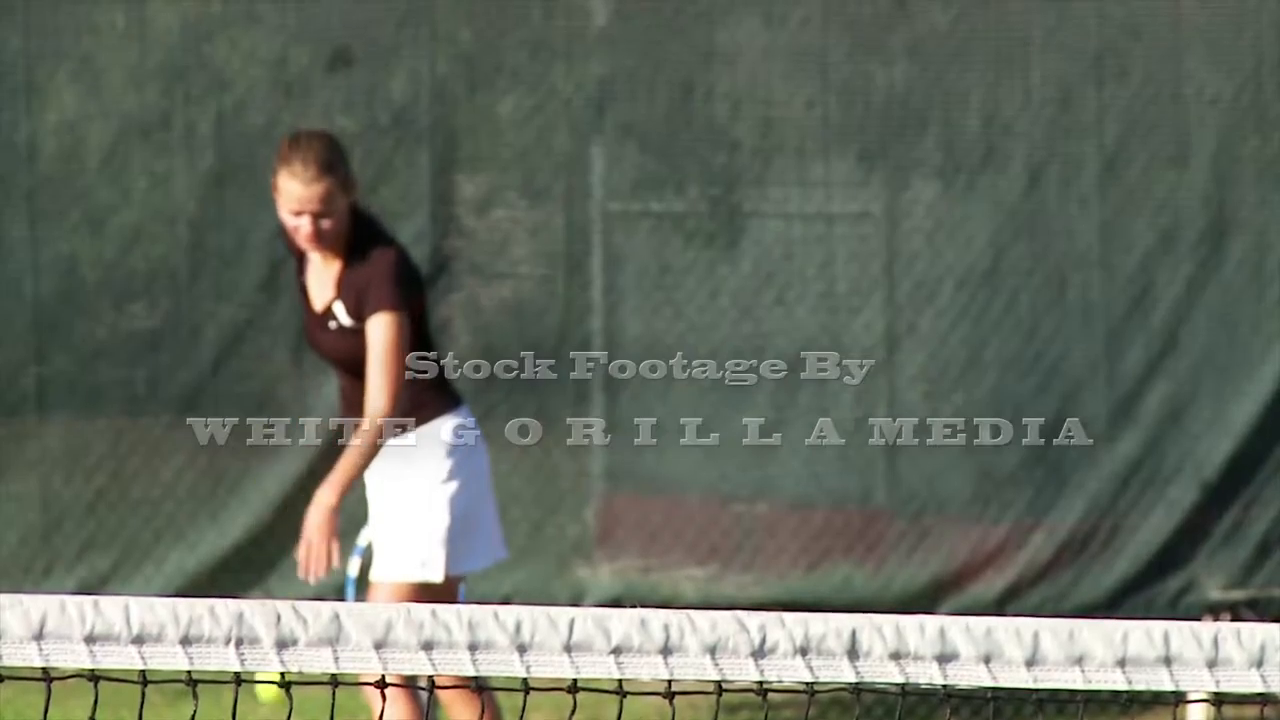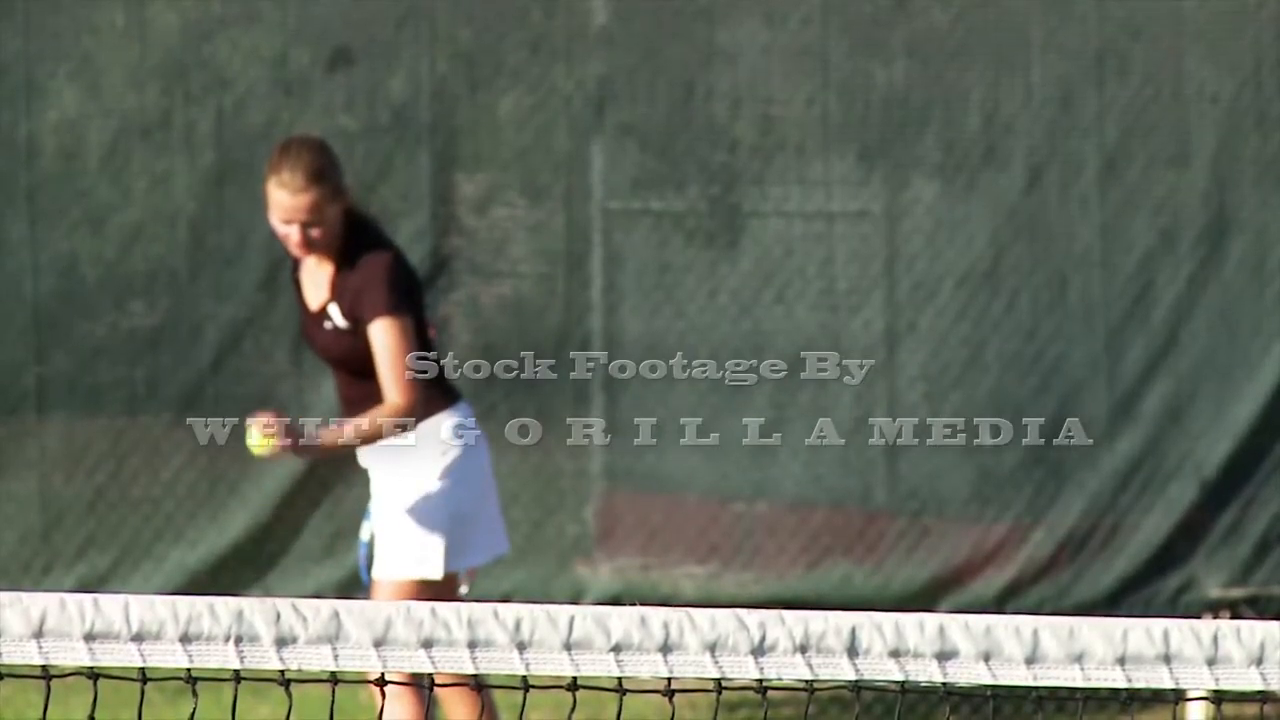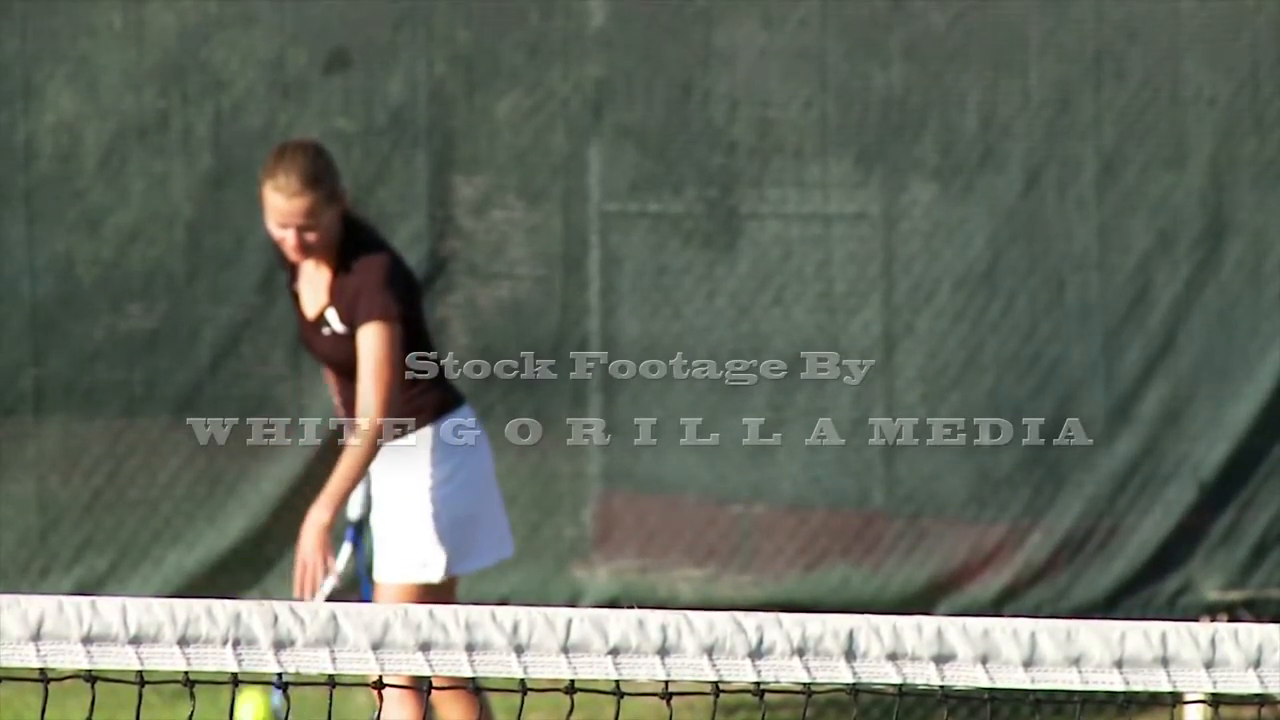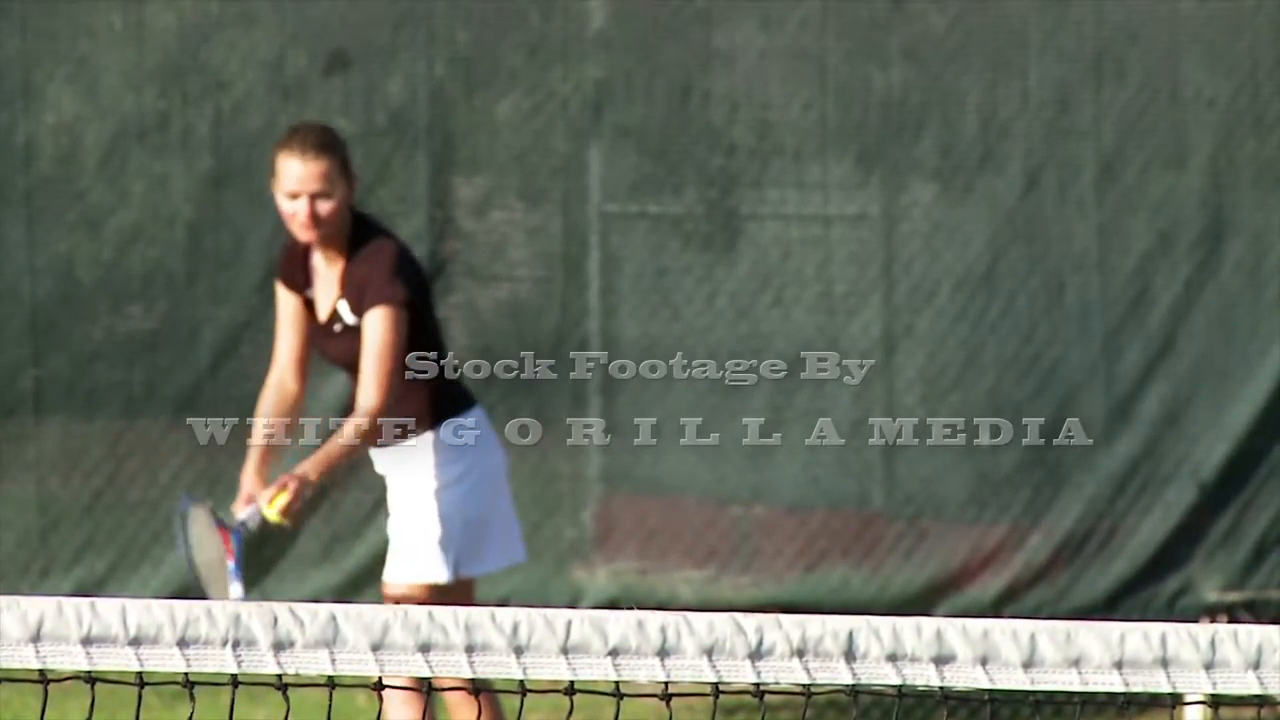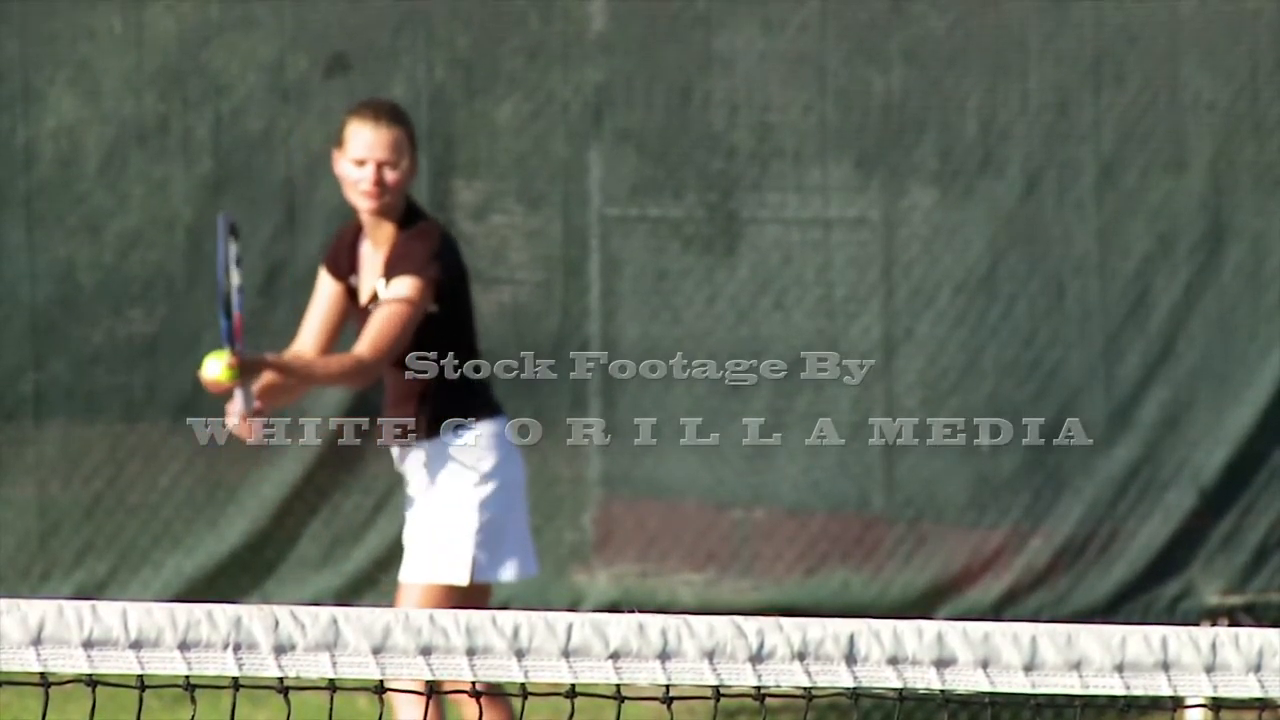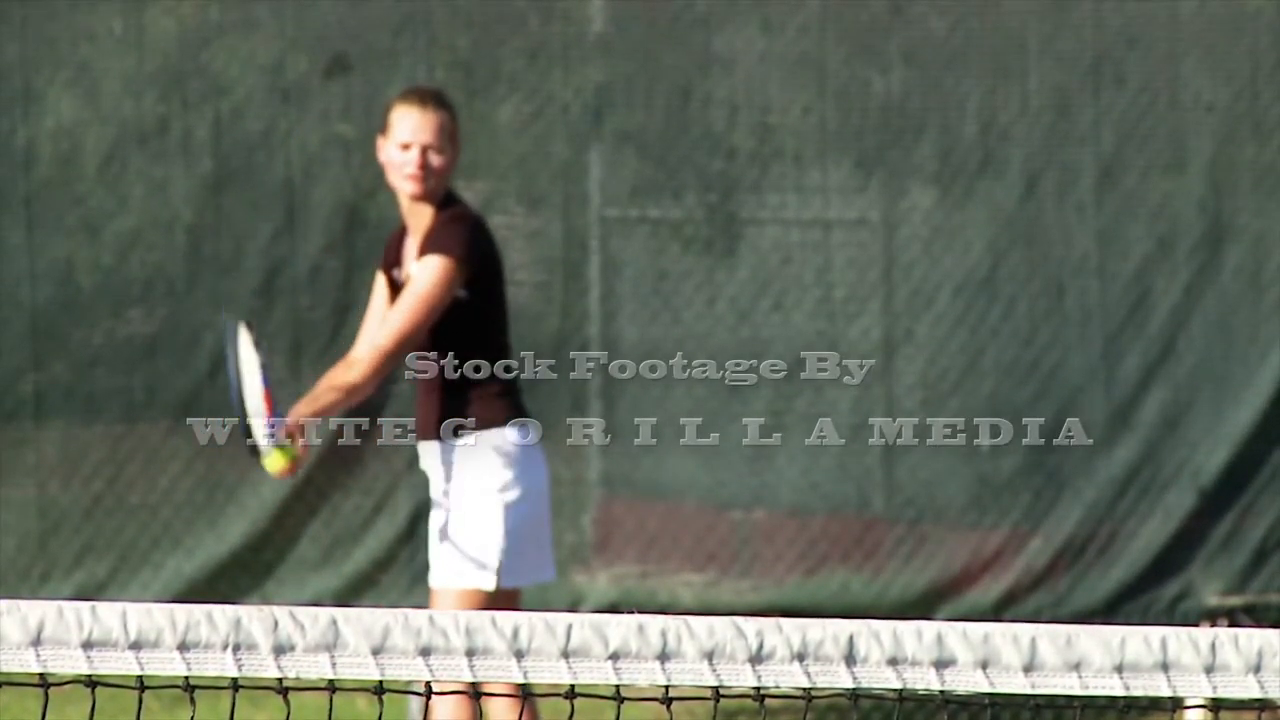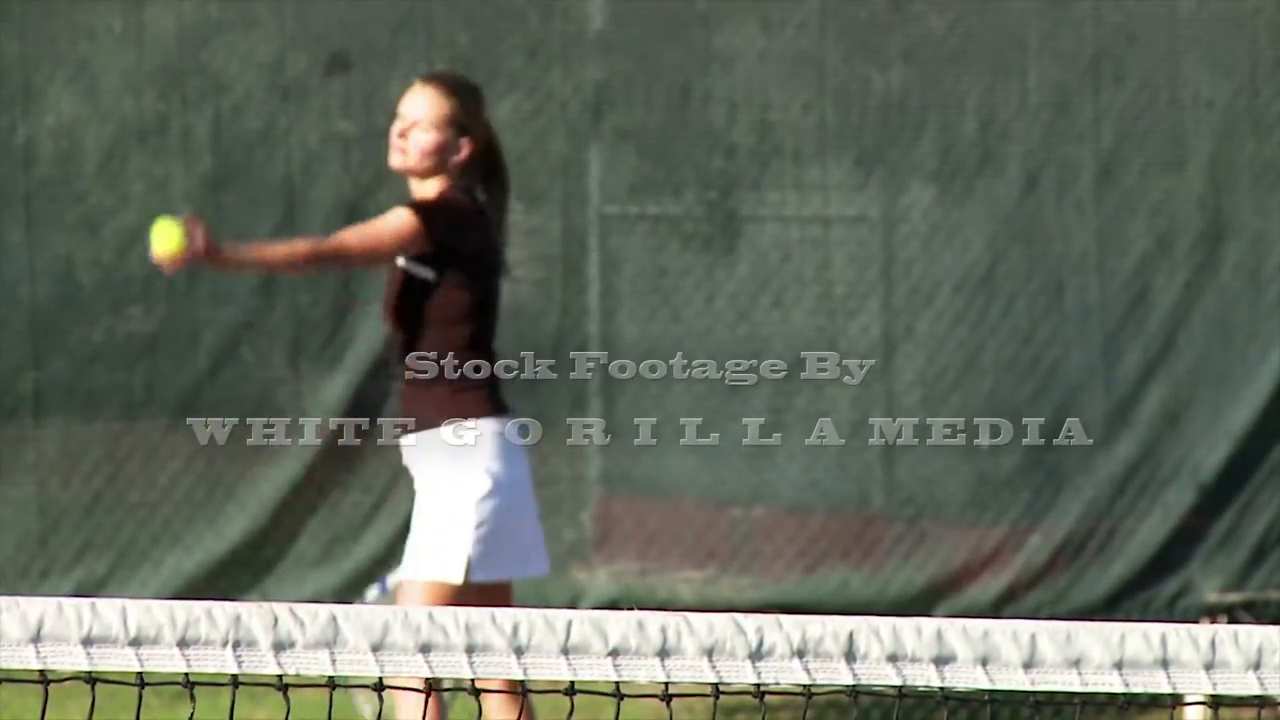
dt=0.7s
person 1, frame 1
left shoulder: (383, 268)
right shoulder: (304, 242)
left elbow: (384, 410)
left wrist: (326, 503)
left hip: (431, 454)
right hip: (392, 457)
person 1, frame 2
left shoulder: (376, 270)
right shoulder: (305, 244)
left elbow: (403, 405)
left wrist: (313, 441)
left hip: (431, 449)
right hip: (393, 455)
person 1, frame 3
left shoulder: (374, 275)
right shoulder: (296, 253)
left elbow: (375, 419)
left wrist: (320, 518)
right wrist: (346, 430)
left hip: (431, 452)
right hip: (394, 456)
person 1, frame 4
left shoulder: (382, 265)
right shoulder: (297, 259)
left elbow: (373, 407)
right elbow: (287, 375)
left wrist: (308, 475)
right wrist: (256, 463)
left hip: (444, 454)
right hip: (410, 459)
person 1, frame 5
left shoulder: (426, 248)
right shoulder: (348, 247)
left elbow: (362, 365)
right elbow: (305, 353)
left wrist: (260, 363)
right wrist: (251, 396)
left hip: (464, 456)
right hip: (431, 460)
person 1, frame 6
left shoulder: (458, 234)
right shoulder: (402, 241)
left elbow: (389, 346)
right elbow: (363, 357)
left wrist: (309, 416)
right wrist: (306, 411)
left hip: (490, 460)
right hip: (457, 463)
person 1, frame 7
left shoulder: (440, 218)
right shoulder: (453, 220)
left elbow: (323, 252)
left wrist: (222, 254)
left hip: (466, 457)
right hip: (460, 457)
